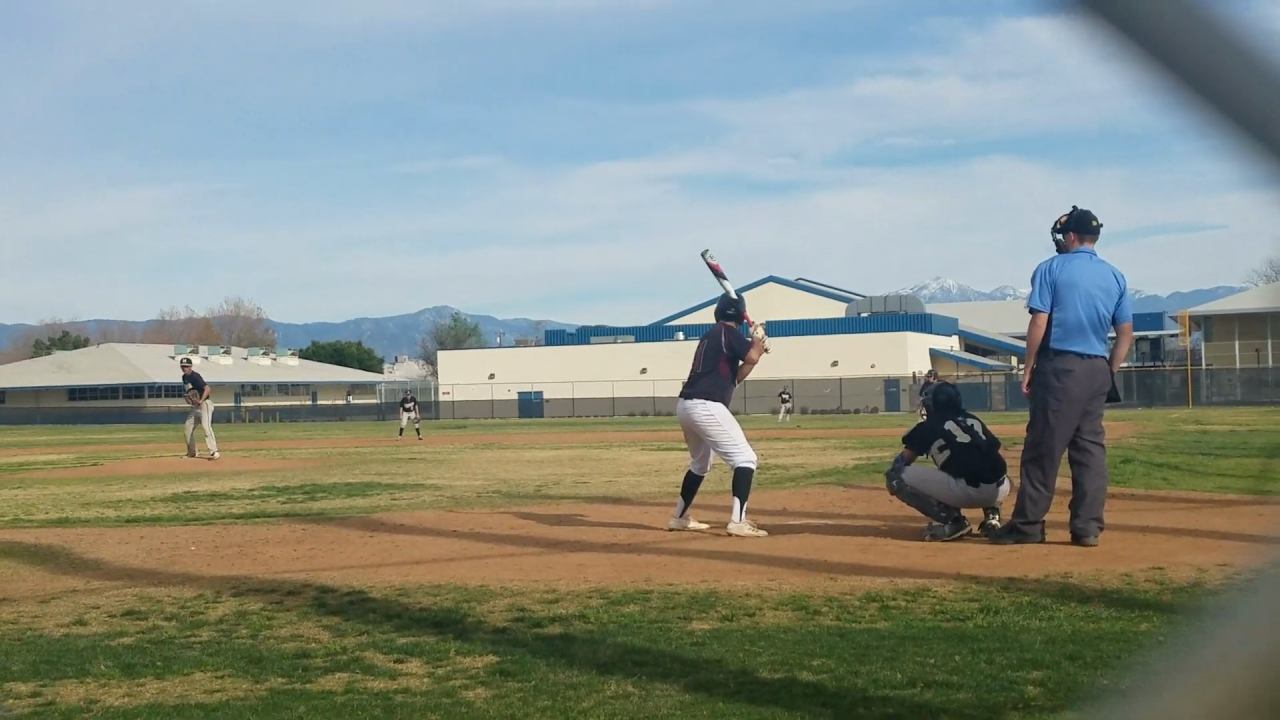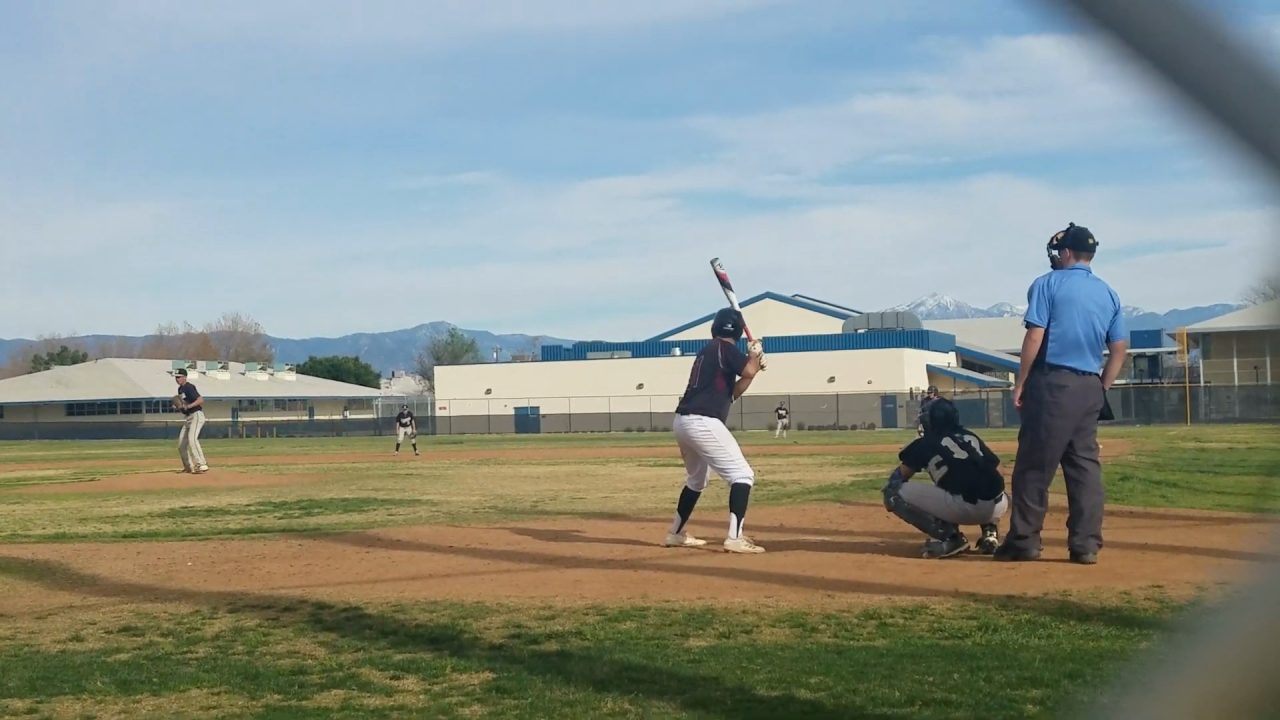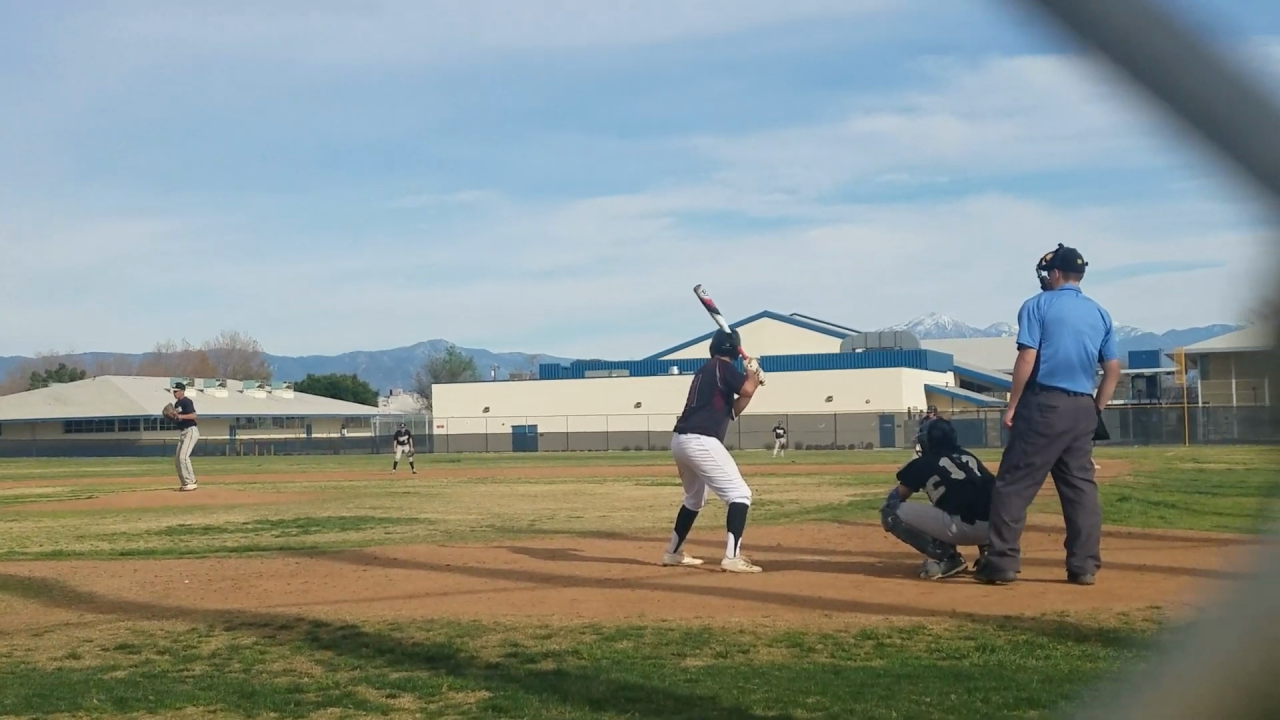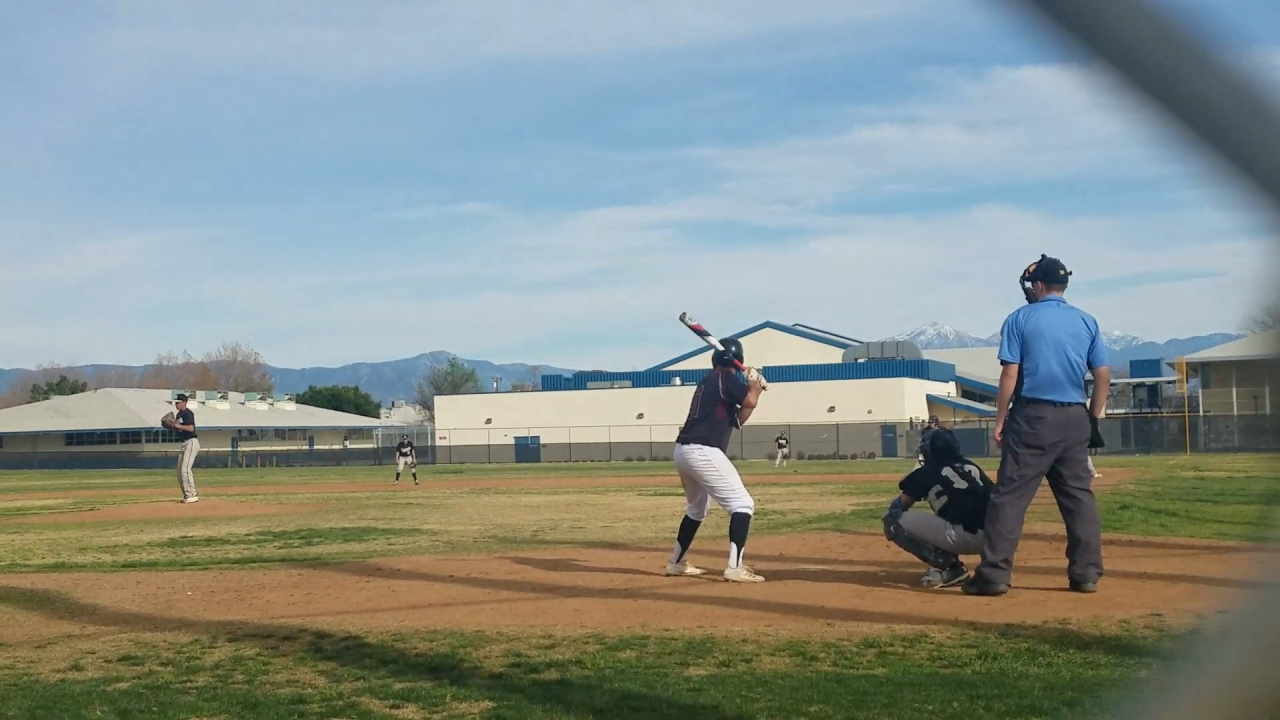
dt=0.2s
person 1, frame 1
left shoulder: (1051, 268)
right shoulder: (1115, 276)
left elbow: (1039, 324)
right elbow: (1125, 333)
left wrist: (1028, 368)
right wrist: (1109, 372)
left hip: (1059, 367)
right hip: (1097, 370)
left knee: (1043, 447)
right knee: (1091, 447)
left ankle: (1028, 524)
right ankle: (1088, 526)
person 1, frame 2
left shoulder: (1048, 283)
right shoulder: (1109, 294)
left elbow: (1035, 338)
right elbow: (1119, 351)
left wrist: (1021, 382)
right wrist: (1101, 389)
left hip: (1053, 382)
right hip: (1089, 386)
left knee: (1034, 463)
right knee: (1085, 464)
left ankle: (1024, 540)
right ankle: (1086, 543)
person 1, frame 3
left shoulder: (1038, 305)
right shoulder: (1100, 313)
left elbow: (1027, 360)
right elbow: (1113, 370)
left wrist: (1013, 404)
right wrist: (1095, 410)
left hip: (1044, 404)
right hip: (1082, 407)
left knee: (1015, 482)
right knee: (1081, 486)
left ankle: (1002, 560)
right ankle: (1084, 564)
person 1, frame 4
left shoulder: (1020, 318)
right shoulder: (1087, 321)
left elbow: (1010, 375)
right elbow: (1103, 376)
left wrist: (1001, 419)
right wrist: (1092, 418)
left hip: (1032, 416)
right hip: (1074, 418)
left knee: (1010, 495)
right knee: (1078, 495)
left ankle: (993, 573)
right ankle: (1085, 572)
person 2, frame 1
left shoulder: (710, 336)
right shoulder: (727, 332)
left elbow: (735, 378)
right elbow: (752, 358)
left wrist: (758, 348)
right wrist: (757, 340)
left hip: (687, 406)
right hip: (706, 406)
left knee: (700, 463)
right knee: (745, 458)
left ankle: (679, 517)
right ankle: (738, 521)
person 2, frame 2
left shoulder: (706, 352)
right shoulder: (724, 348)
left elbow: (732, 394)
right elbow: (748, 372)
left wrist: (755, 364)
right wrist: (754, 356)
left hip: (684, 422)
right hip: (702, 422)
left knee: (697, 479)
right knee: (742, 474)
left ankle: (676, 533)
right ankle: (735, 538)
person 2, frame 3
left shoulder: (705, 370)
right shoulder: (722, 367)
left elbow: (732, 411)
right elbow: (746, 389)
left wrist: (754, 383)
right wrist: (752, 373)
left hip: (682, 440)
right hip: (700, 441)
left knee: (694, 498)
right knee: (739, 493)
left ankle: (673, 553)
right ankle: (732, 557)
person 2, frame 4
left shoulder: (707, 381)
right shoulder: (724, 378)
left elbow: (737, 419)
right elbow: (750, 401)
left wrist: (756, 389)
right wrist: (752, 383)
left hip: (684, 451)
right hip: (703, 452)
left knee: (697, 508)
right knee: (742, 504)
left ankle: (676, 563)
right ankle: (734, 567)
person 3, frame 1
left shoulder: (928, 426)
right shoulder: (974, 420)
left elbow: (902, 462)
right elbow: (996, 454)
left hip: (967, 491)
right hip: (1000, 490)
left knee: (895, 476)
left ankle: (951, 520)
right ankle: (992, 514)
person 3, frame 2
left shoulder: (925, 443)
right shoulder: (971, 437)
left elbow: (899, 478)
right elbow: (994, 471)
left hip: (964, 507)
left knee: (893, 492)
left ankle: (948, 537)
right ankle: (989, 530)
person 3, frame 3
left shoulder: (923, 463)
right shoulder: (969, 457)
left elbow: (896, 498)
right elbow: (991, 489)
left hip: (961, 528)
left knee: (890, 512)
left ankle: (946, 557)
right ankle: (987, 551)
person 3, frame 4
left shoulder: (926, 473)
right shoulder: (971, 467)
left elbow: (898, 507)
left hip: (964, 537)
left knee: (893, 521)
left ankle: (948, 566)
